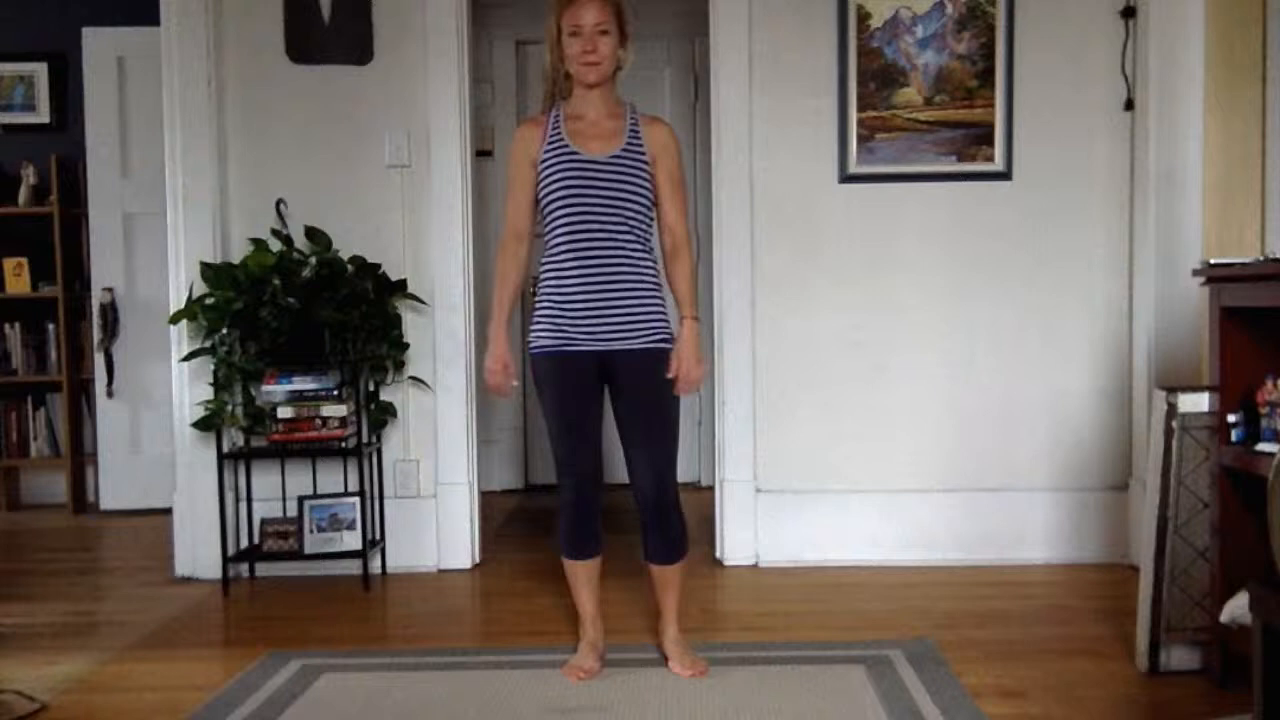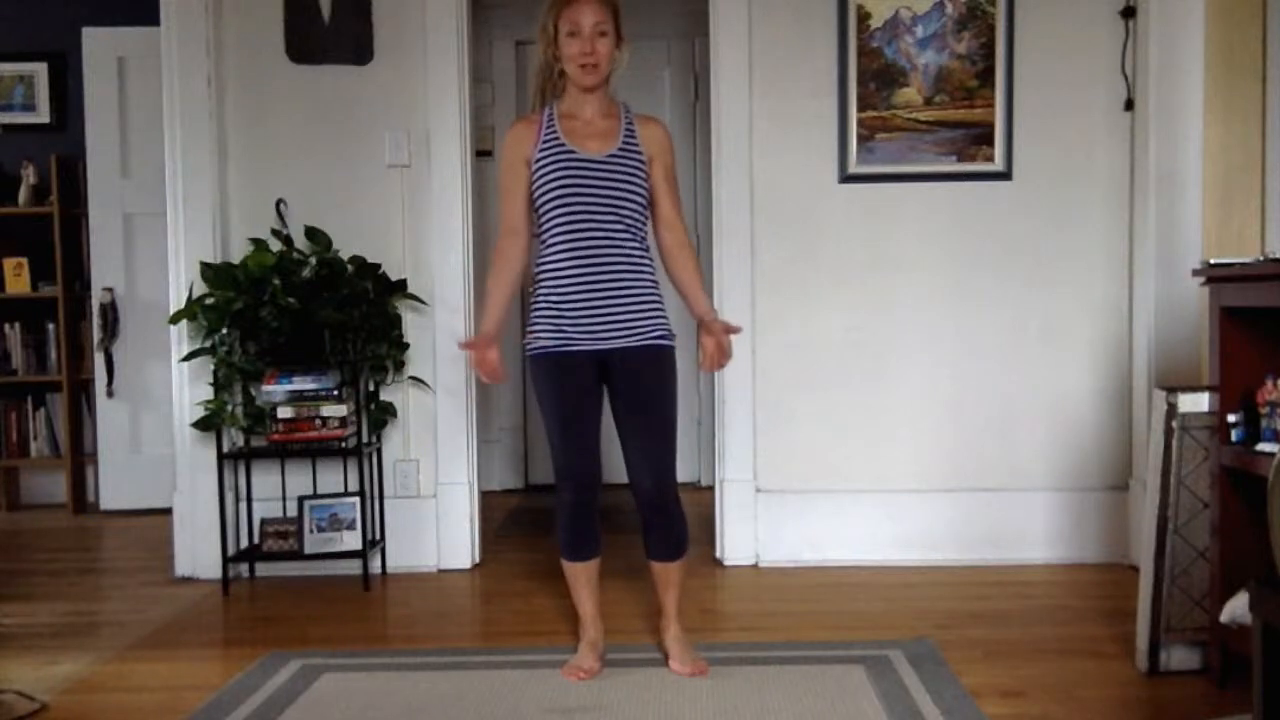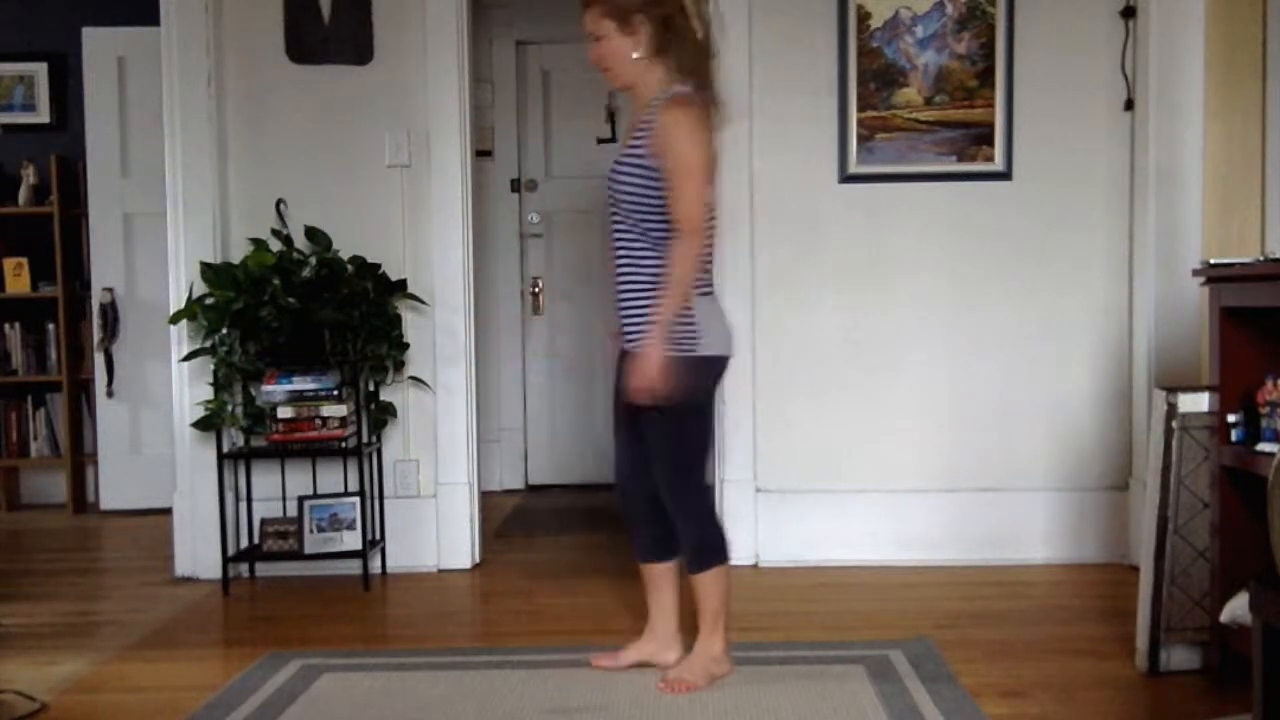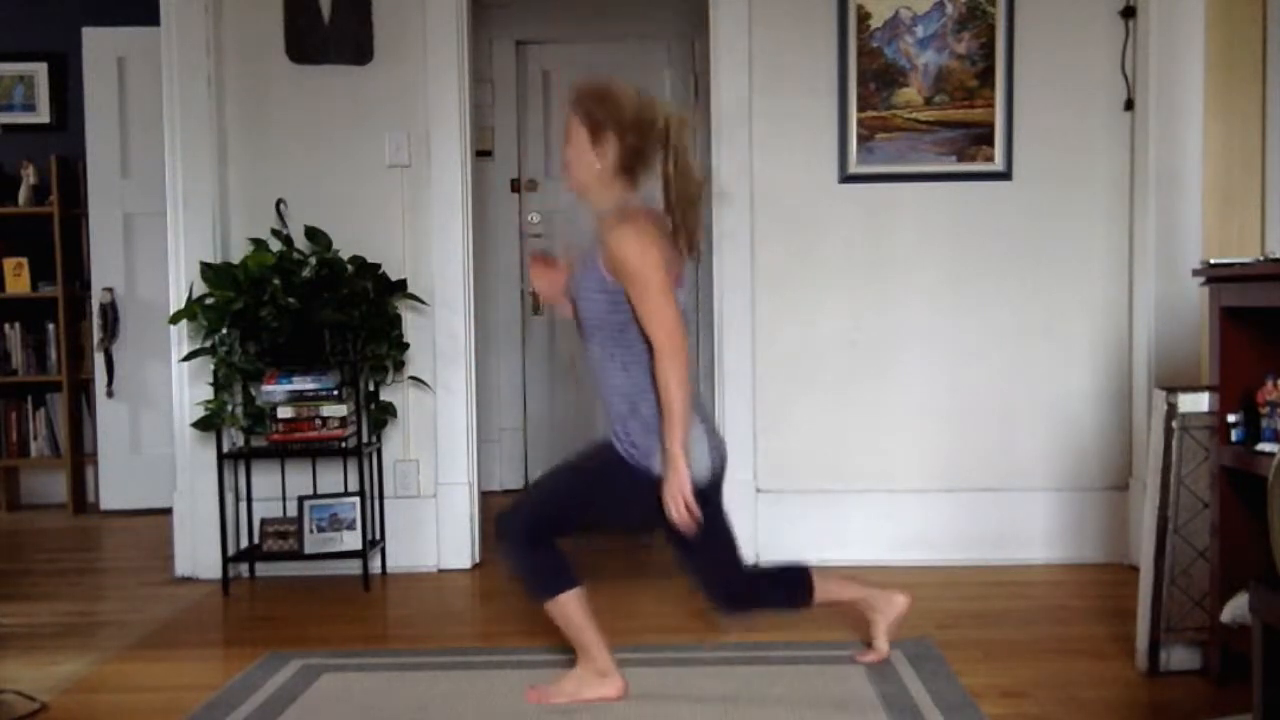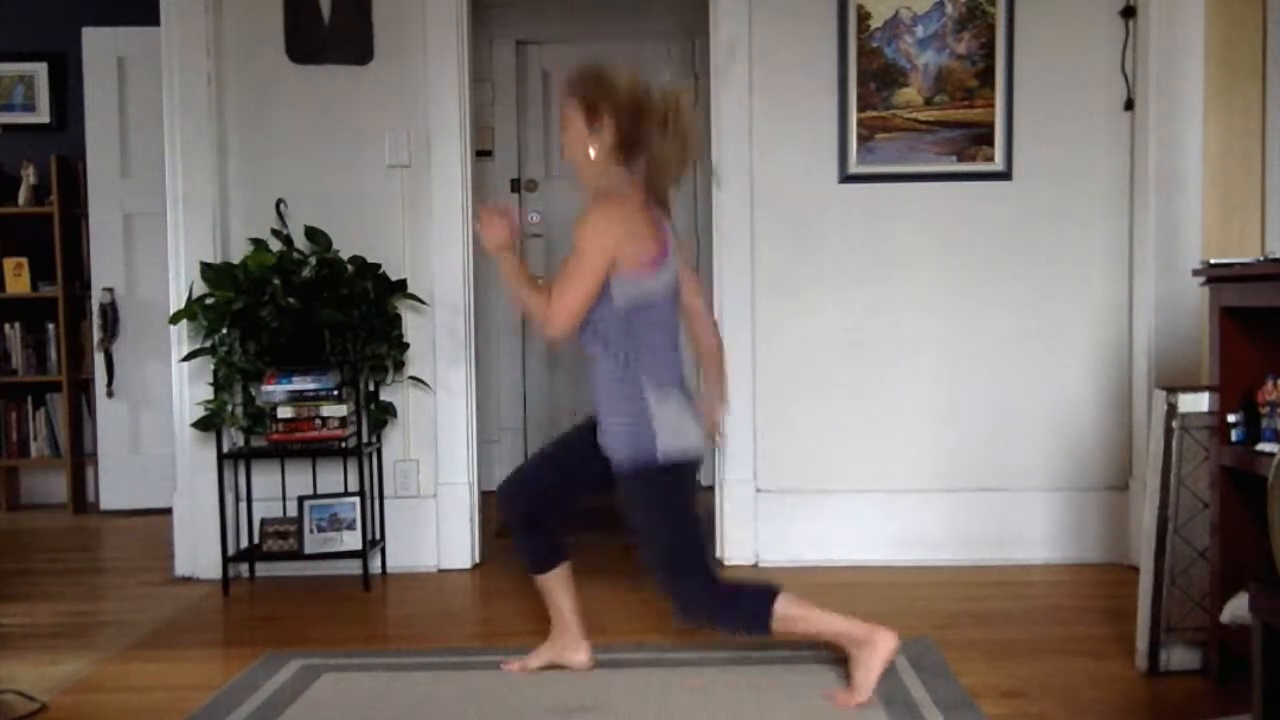
dt=1s
person 1, frame 1
left shoulder: (655, 136)
right shoulder: (534, 137)
left elbow: (676, 238)
right elbow: (514, 239)
left wrist: (688, 327)
right wrist: (497, 332)
left hip: (642, 336)
right hip: (562, 338)
left knee: (656, 485)
right knee: (577, 483)
left ankle: (671, 631)
right ankle: (590, 634)
person 1, frame 2
left shoulder: (649, 135)
right shoulder: (526, 136)
left elbow: (672, 236)
right elbow: (512, 239)
left wrist: (706, 317)
right wrist: (488, 328)
left hip: (640, 333)
right hip: (559, 336)
left knee: (654, 483)
right knee: (576, 483)
left ankle: (672, 627)
right ankle: (590, 633)
person 1, frame 3
left shoulder: (676, 115)
right shoulder: (649, 118)
left elbow: (692, 236)
left wrist: (658, 335)
left hip: (681, 338)
right hip: (650, 337)
left knee: (680, 487)
right knee: (638, 484)
left ankle: (712, 645)
right ankle: (661, 635)
person 1, frame 4
left shoulder: (626, 236)
right shoulder: (619, 234)
left elbow: (671, 351)
left wrist: (673, 464)
right wrist: (561, 295)
left hip: (655, 455)
right hip: (655, 450)
left knee: (520, 527)
right knee: (733, 584)
left ankle: (596, 671)
right ankle: (875, 600)
person 1, frame 5
left shoulder: (606, 217)
right shoulder: (645, 212)
left elbow: (555, 322)
right elbow: (694, 306)
left wrist: (503, 252)
right wrist: (711, 391)
left hip: (647, 439)
right hip: (631, 428)
left knee: (698, 593)
right knee: (521, 500)
left ankle: (861, 639)
right ankle: (569, 639)
